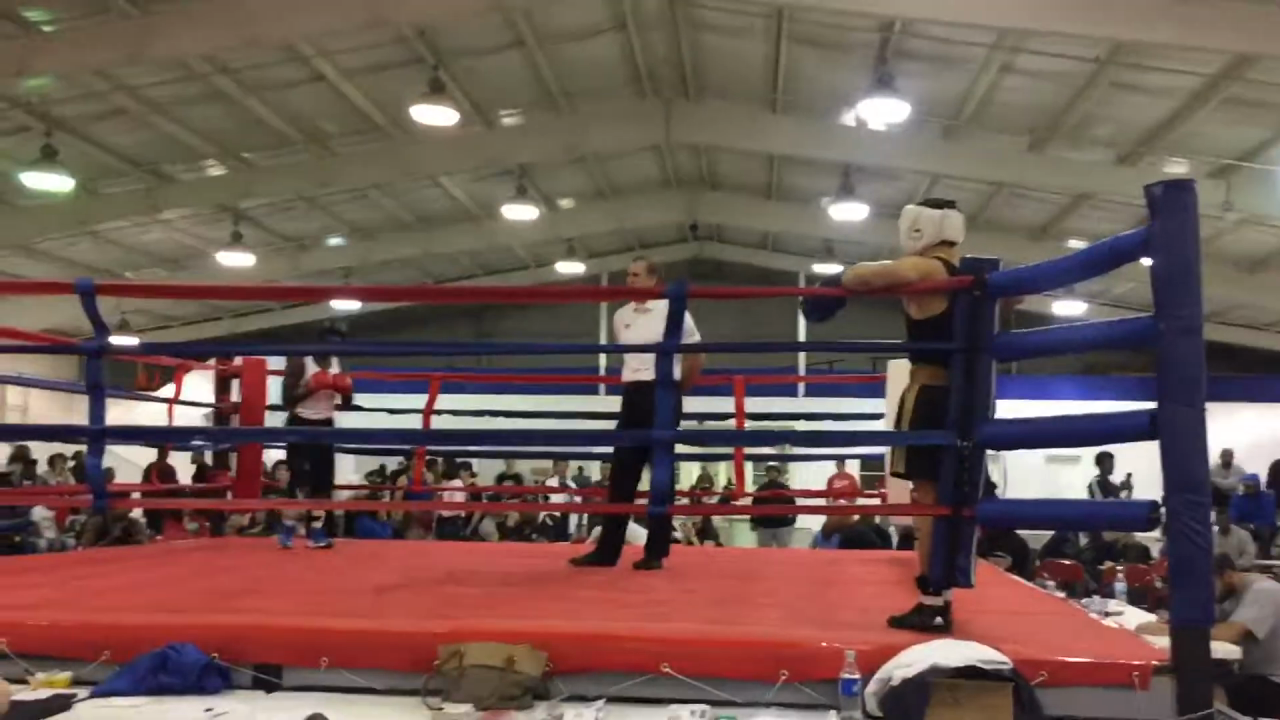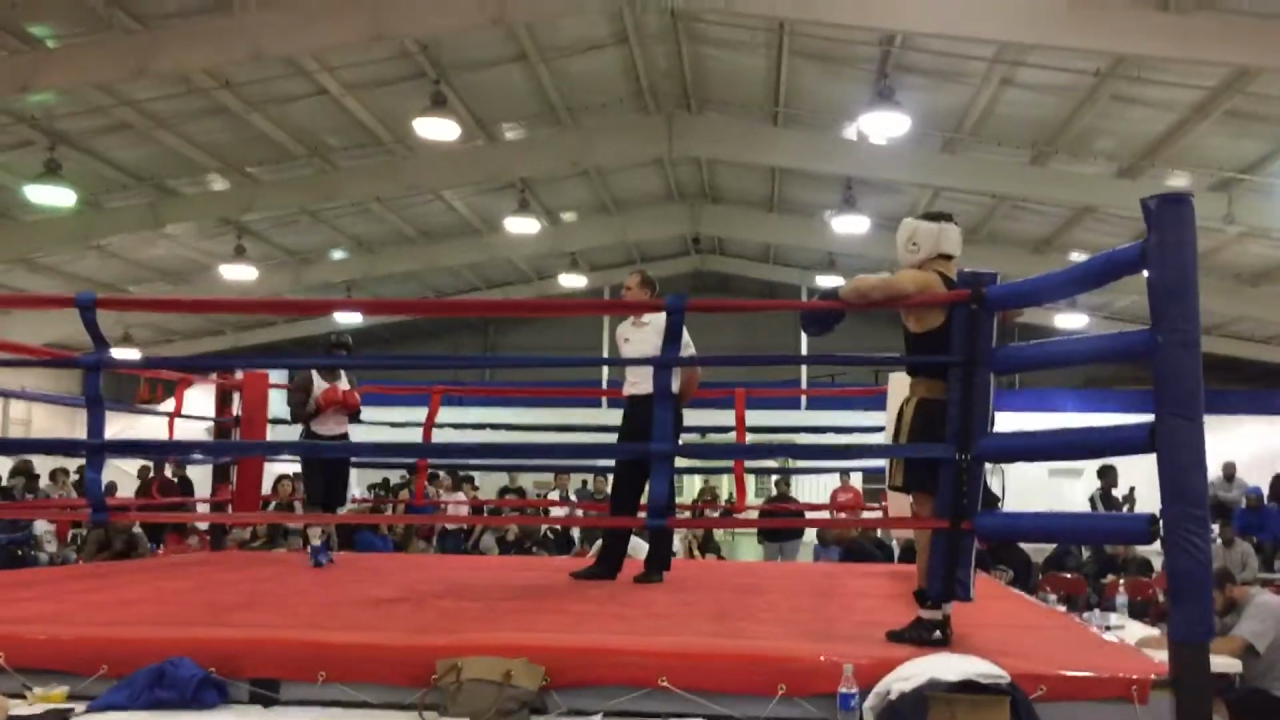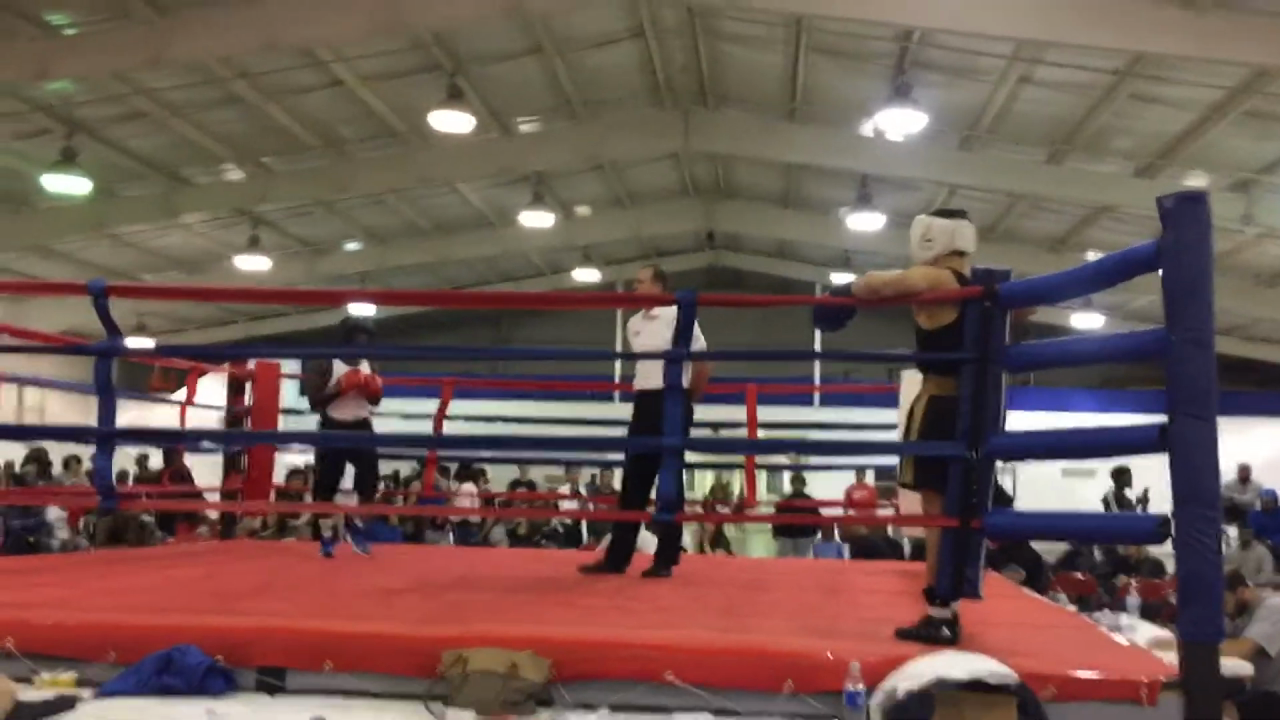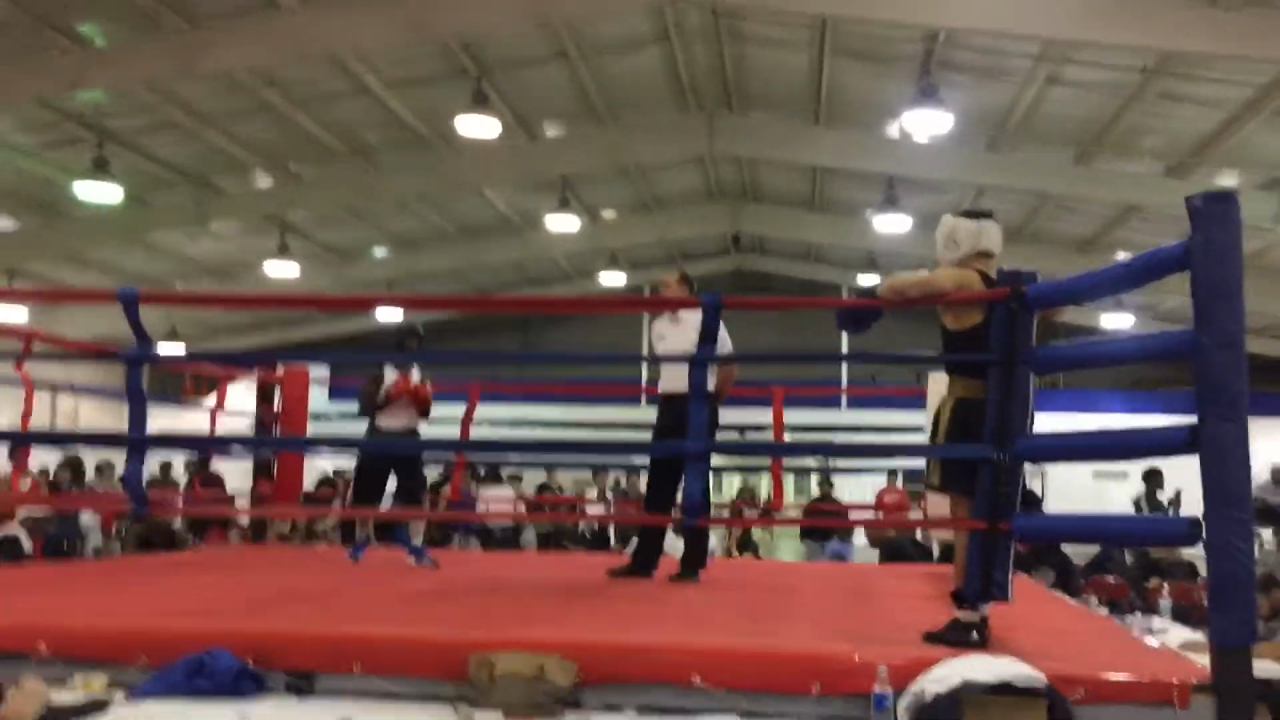
dt=0.3s
person 1, frame 1
left shoulder: (921, 270)
left elbow: (858, 277)
left wrist: (833, 286)
left hip: (929, 395)
left knee: (927, 495)
right knee: (945, 495)
left ankle: (931, 603)
right ankle: (940, 598)
person 1, frame 2
left shoulder: (921, 284)
left elbow: (863, 289)
left wrist: (832, 298)
left hip: (928, 407)
left knee: (927, 508)
left ankle: (931, 617)
right ankle: (940, 610)
person 1, frame 3
left shoulder: (932, 280)
left elbow: (873, 285)
left wrist: (842, 295)
left hip: (939, 405)
left knee: (936, 505)
left ankle: (938, 615)
right ankle: (946, 609)
person 1, frame 4
left shoulder: (959, 282)
left elbow: (900, 287)
left wrist: (869, 298)
left hip: (966, 407)
left knee: (966, 508)
left ankle: (968, 618)
right ankle: (976, 611)
person 2, frame 1
left shoulder: (672, 311)
right shoulder: (621, 316)
left elbow: (695, 357)
left wrist: (674, 389)
right wrist: (632, 383)
left hip: (661, 396)
right hip: (632, 396)
right knee: (622, 472)
left ankle: (656, 552)
right ankle: (607, 549)
person 2, frame 2
left shoulder: (667, 323)
right shoulder: (622, 330)
left elbow: (692, 370)
left wrist: (674, 403)
right wrist: (634, 397)
right hip: (633, 409)
left knee: (661, 486)
right knee: (623, 486)
left ankle: (656, 565)
right ankle: (608, 563)
person 2, frame 3
left shoulder: (679, 317)
right shoulder: (633, 323)
left elbow: (702, 364)
left wrist: (686, 398)
right wrist: (641, 391)
right hip: (644, 403)
right knee: (634, 478)
left ankle: (665, 559)
right ankle: (617, 556)
person 2, frame 4
left shoulder: (705, 320)
right shoulder: (658, 326)
left elbow: (728, 367)
left wrist: (711, 402)
right wrist: (667, 394)
right hip: (668, 406)
right knee: (659, 482)
left ankle: (692, 563)
right ankle: (644, 560)
person 3, frame 1
left shoulder: (339, 366)
right shoulder: (299, 363)
left elbow: (346, 402)
right elbow: (286, 399)
left wrist: (346, 391)
right wrist: (308, 388)
left hip: (325, 426)
right hip: (300, 424)
left knee: (322, 483)
right knee: (298, 480)
left ankle: (316, 531)
right ankle: (288, 528)
person 3, frame 2
left shoulder: (348, 380)
right shoulder: (306, 379)
left elbow: (354, 416)
right elbow: (295, 416)
left wrist: (353, 407)
right wrist: (318, 406)
left hip: (340, 442)
right hip: (314, 441)
left knee: (333, 500)
right knee: (314, 497)
left ankle: (323, 545)
right ankle: (316, 549)
person 3, frame 3
left shoulder: (368, 365)
right shoulder: (325, 364)
left elbow: (374, 401)
right elbow: (314, 401)
left wrist: (374, 391)
right wrist: (340, 388)
left hip: (361, 427)
right hip: (334, 428)
left knee: (369, 483)
right knee: (325, 488)
left ankle: (355, 529)
right ankle: (327, 539)
person 3, frame 4
left shoulder: (419, 373)
right shoulder: (380, 371)
left elbow: (424, 413)
right elbow: (365, 407)
left wrist: (424, 400)
right wrist: (390, 395)
left hip: (407, 437)
right hip: (380, 436)
left knee: (415, 493)
right knee: (366, 495)
left ankle: (417, 549)
right ankle: (360, 542)
